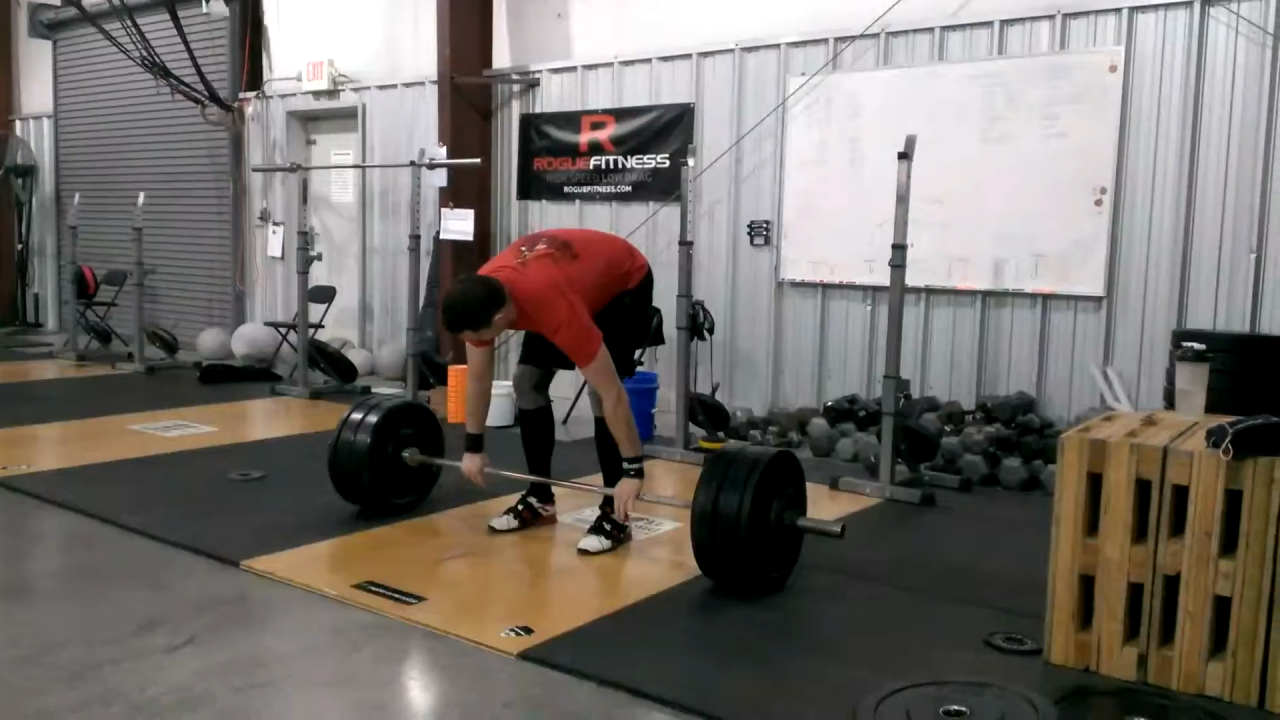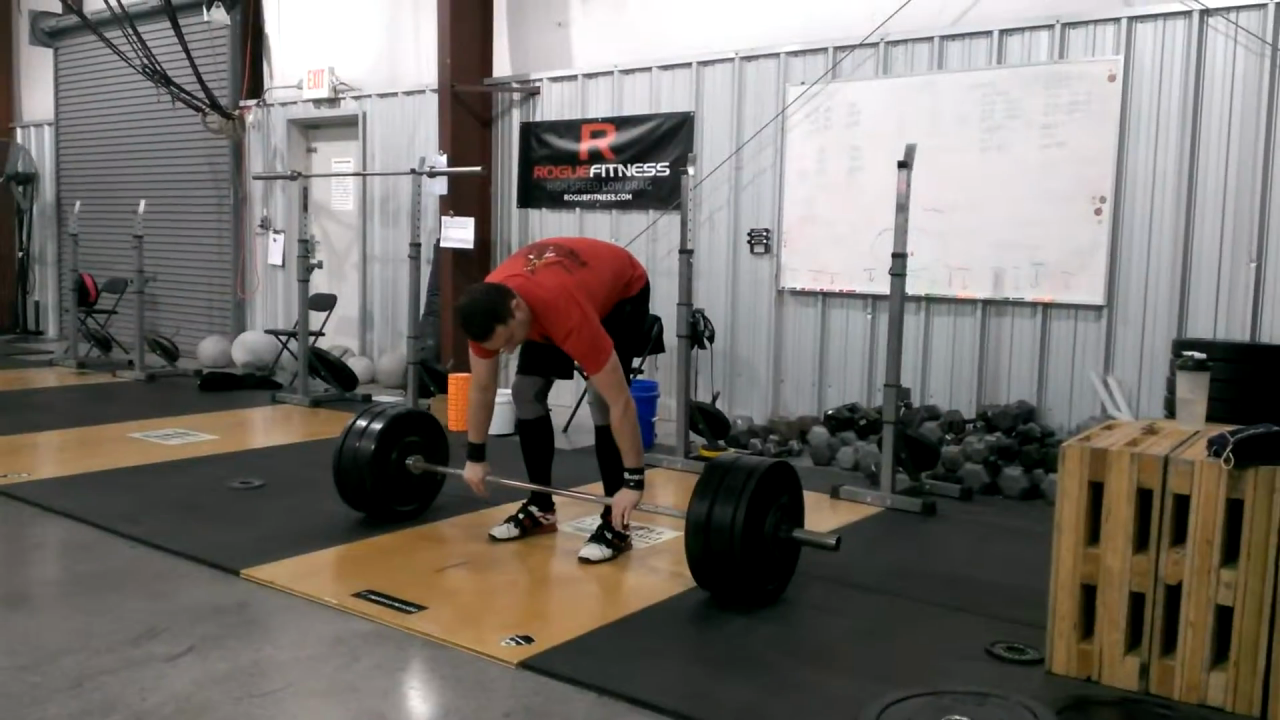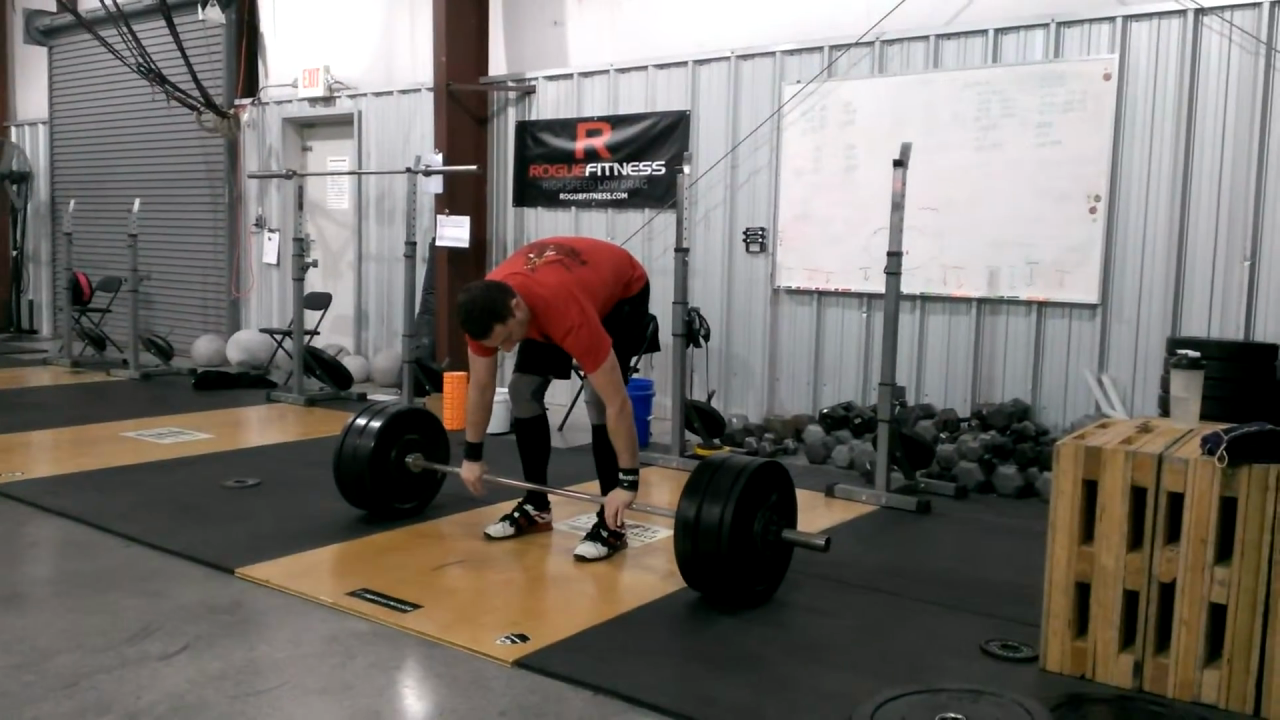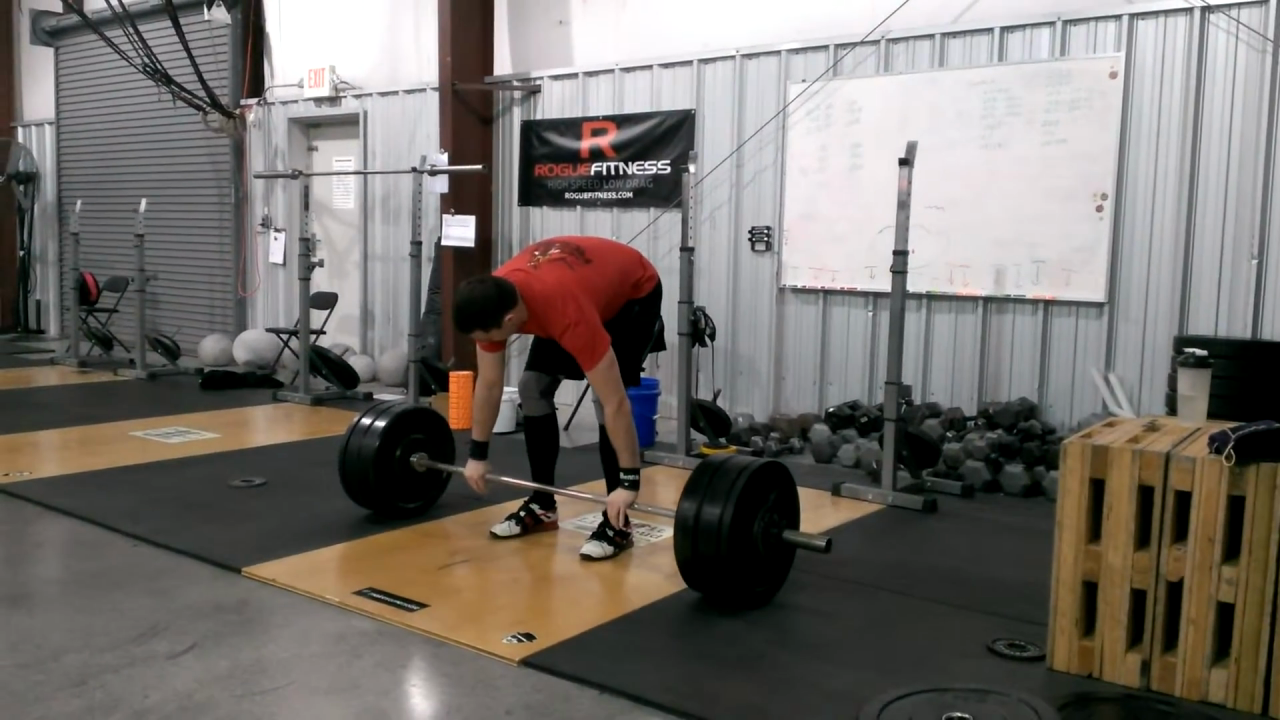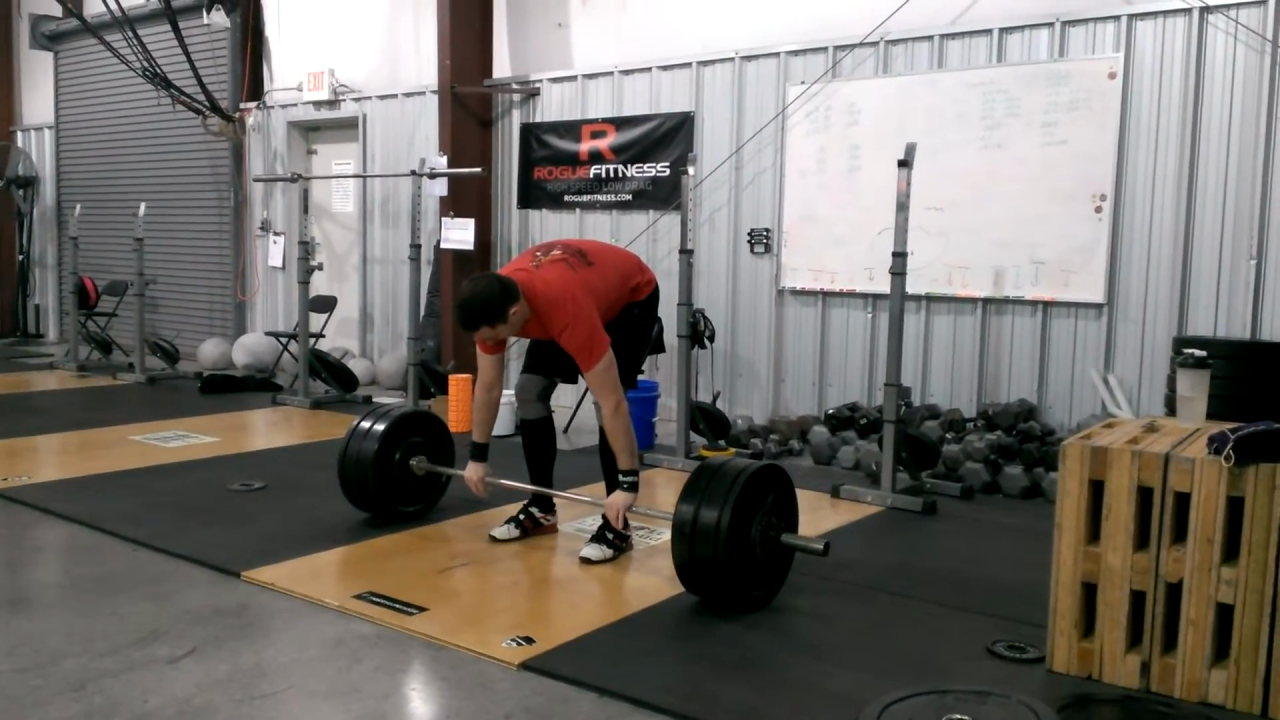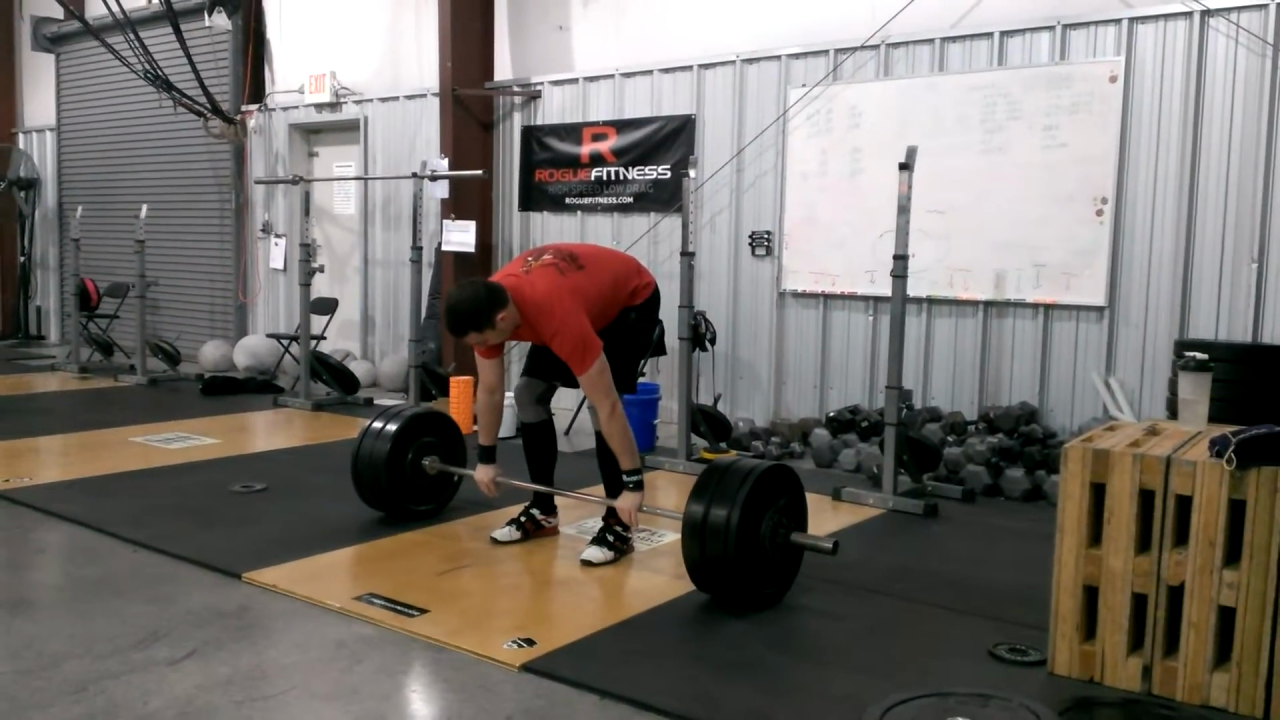
dt=0.5s
person 1, frame 1
left shoulder: (556, 309)
right shoulder: (480, 297)
left elbow: (612, 394)
right elbow: (478, 379)
left wrist: (633, 470)
right wrist: (473, 447)
left hip: (625, 283)
right hip: (574, 272)
left knee: (598, 391)
right knee: (527, 381)
left ankle: (614, 514)
right ankle: (539, 498)
person 1, frame 2
left shoulder: (569, 316)
right shoulder: (487, 310)
left elbow: (621, 402)
right elbow: (482, 388)
left wrist: (634, 481)
right wrist: (475, 457)
left hip: (623, 291)
left knee: (601, 397)
right knee: (526, 391)
left ankle: (615, 524)
right ankle: (540, 507)
person 1, frame 3
left shoulder: (568, 316)
right shoulder: (485, 309)
left elbow: (617, 402)
right elbow: (480, 387)
left wrist: (628, 482)
right wrist: (472, 456)
left hip: (623, 292)
left knee: (597, 397)
right knee: (523, 390)
left ankle: (611, 525)
right ankle: (536, 507)
person 1, frame 4
left shoulder: (568, 313)
right shoulder: (493, 301)
left elbow: (615, 402)
right elbow: (488, 384)
left wrist: (629, 481)
right wrist: (477, 454)
left hip: (635, 293)
left knee: (602, 398)
right knee: (532, 388)
left ankle: (617, 524)
right ankle: (542, 506)
person 1, frame 5
left shoulder: (569, 313)
right shoulder: (493, 303)
left elbow: (612, 403)
right elbow: (488, 386)
left wrist: (628, 483)
right wrist: (477, 457)
left hip: (632, 298)
left knee: (602, 398)
right knee: (529, 390)
left ankle: (617, 526)
right ankle: (541, 508)
person 1, frame 6
left shoulder: (559, 317)
right shoulder: (487, 306)
left elbow: (608, 406)
right elbow: (489, 390)
left wrist: (633, 484)
right wrist: (486, 459)
left hip: (632, 301)
right hip: (586, 290)
left knee: (598, 403)
right knee: (528, 394)
left ankle: (617, 527)
right ankle: (542, 510)
